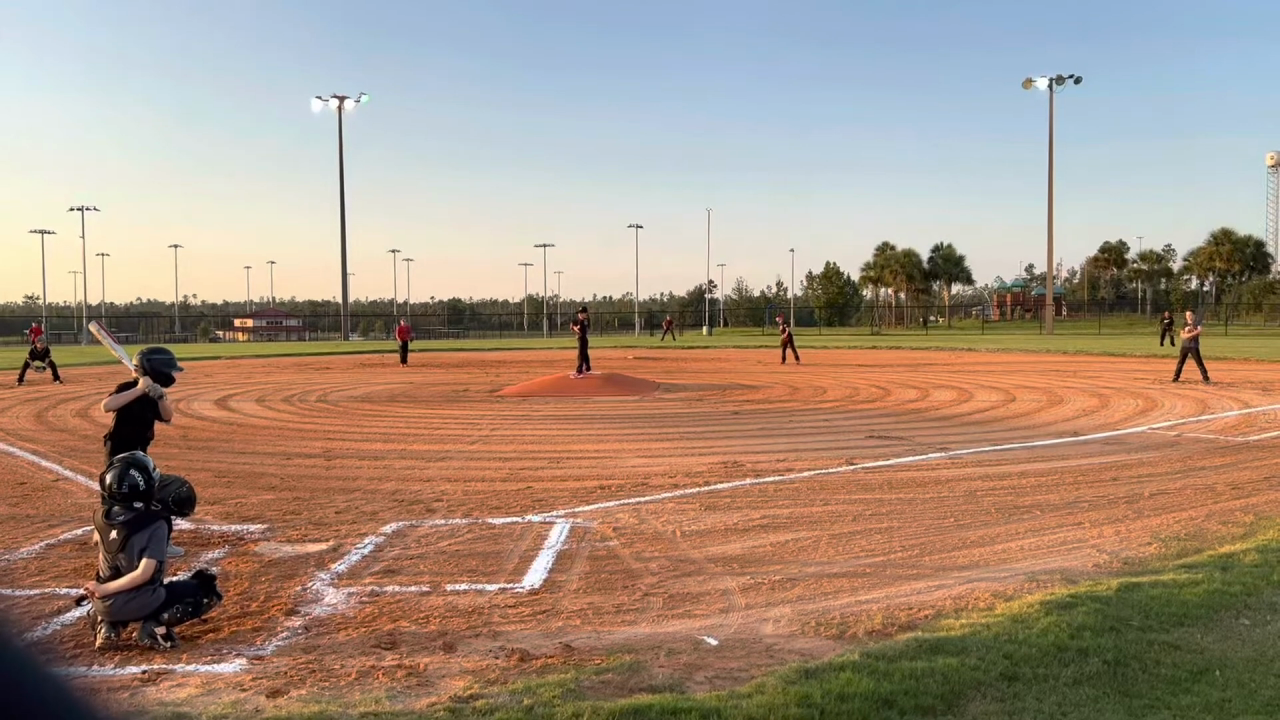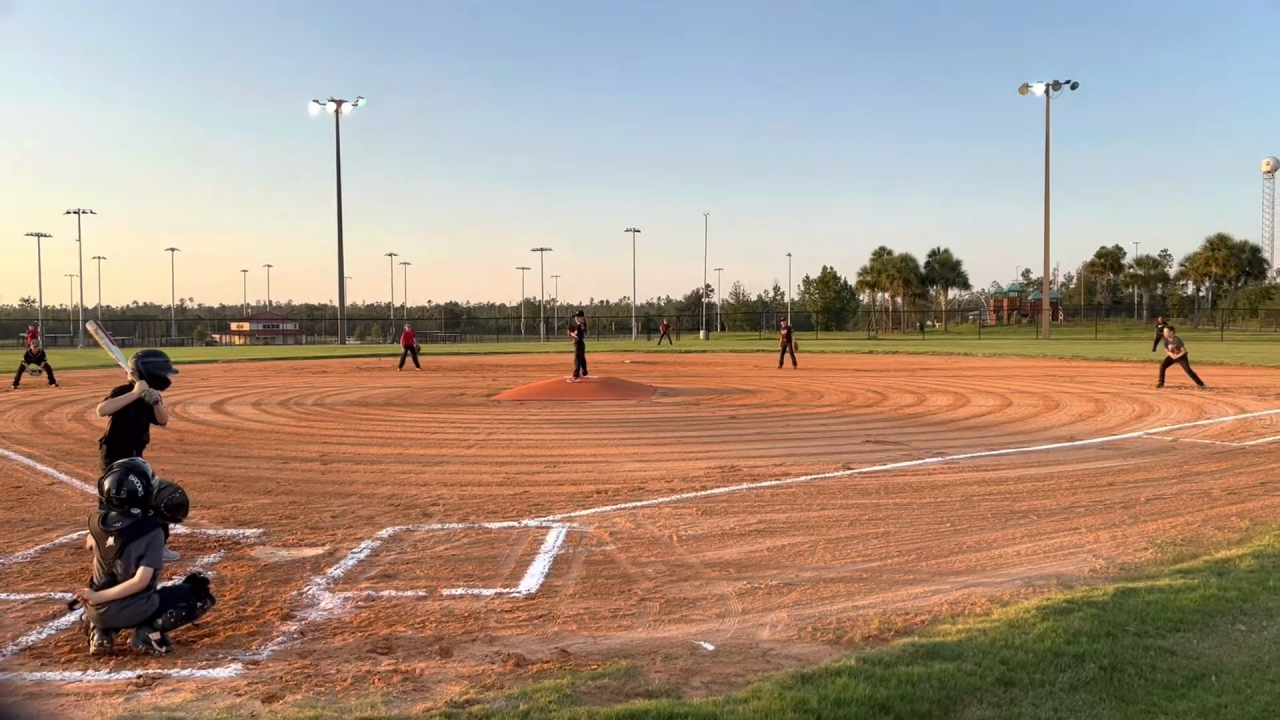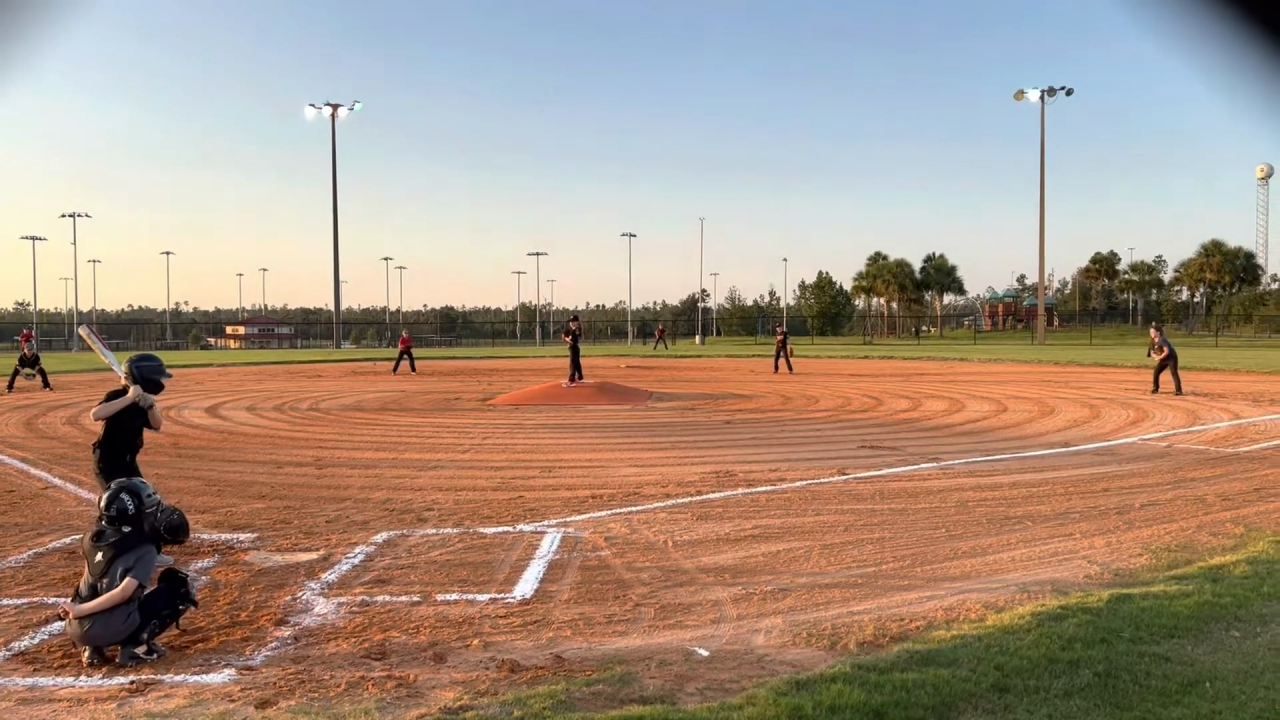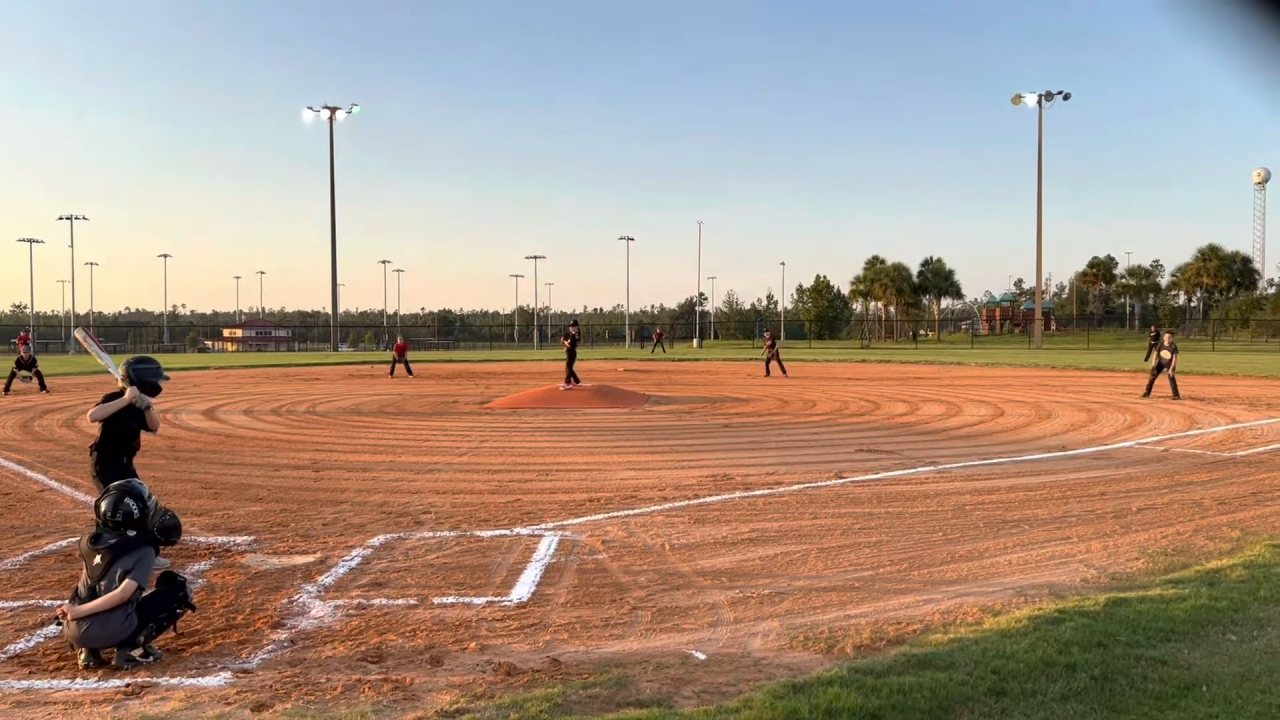
dt=0.7s
person 1, frame 1
left shoulder: (153, 392)
right shoulder: (128, 389)
left elbow: (167, 417)
right elbow: (106, 406)
left wrist: (161, 397)
right wrist: (139, 390)
left hip: (137, 452)
right hip: (120, 452)
person 1, frame 2
left shoulder: (150, 396)
right shoulder: (124, 392)
left elbow: (163, 421)
right elbow: (101, 410)
left wrist: (156, 402)
right wrist: (135, 394)
left hip: (133, 456)
right hip: (115, 457)
person 1, frame 3
left shoulder: (143, 400)
right shoulder: (117, 396)
left elbow: (157, 426)
right elbow: (96, 415)
left wrist: (150, 406)
right wrist: (129, 398)
left hip: (128, 461)
right hip: (108, 461)
person 1, frame 4
left shoulder: (139, 402)
right shoulder: (114, 399)
left elbow: (154, 427)
right elbow: (92, 416)
left wrist: (147, 406)
right wrist: (126, 400)
left hip: (125, 463)
right hip: (105, 464)
person 2, frame 1
left shoulder: (101, 517)
right shoulder: (155, 524)
right elbow: (144, 574)
right wrist: (103, 589)
left hip: (105, 605)
right hip: (141, 605)
right knee: (207, 588)
left ankle: (110, 625)
right ankle: (156, 626)
person 2, frame 2
left shoulder: (97, 522)
right shoulder: (152, 532)
right elbow: (140, 582)
right wrist: (98, 597)
left hip: (97, 612)
right hip: (134, 613)
right knee: (200, 592)
left ankle: (102, 632)
right ankle: (151, 632)
person 2, frame 3
left shoulder: (93, 538)
right shoulder: (145, 549)
right elbow: (123, 593)
right wrist: (78, 610)
left hip: (77, 630)
right hip: (112, 631)
right knee: (181, 588)
left ankle: (93, 647)
right ankle: (137, 646)
person 2, frame 4
left shoulder: (91, 541)
right shoulder: (143, 551)
right elbow: (121, 595)
right wrist: (77, 611)
left hip: (74, 632)
right hip: (110, 633)
right knee: (178, 590)
left ankle: (89, 650)
right ankle: (132, 649)
